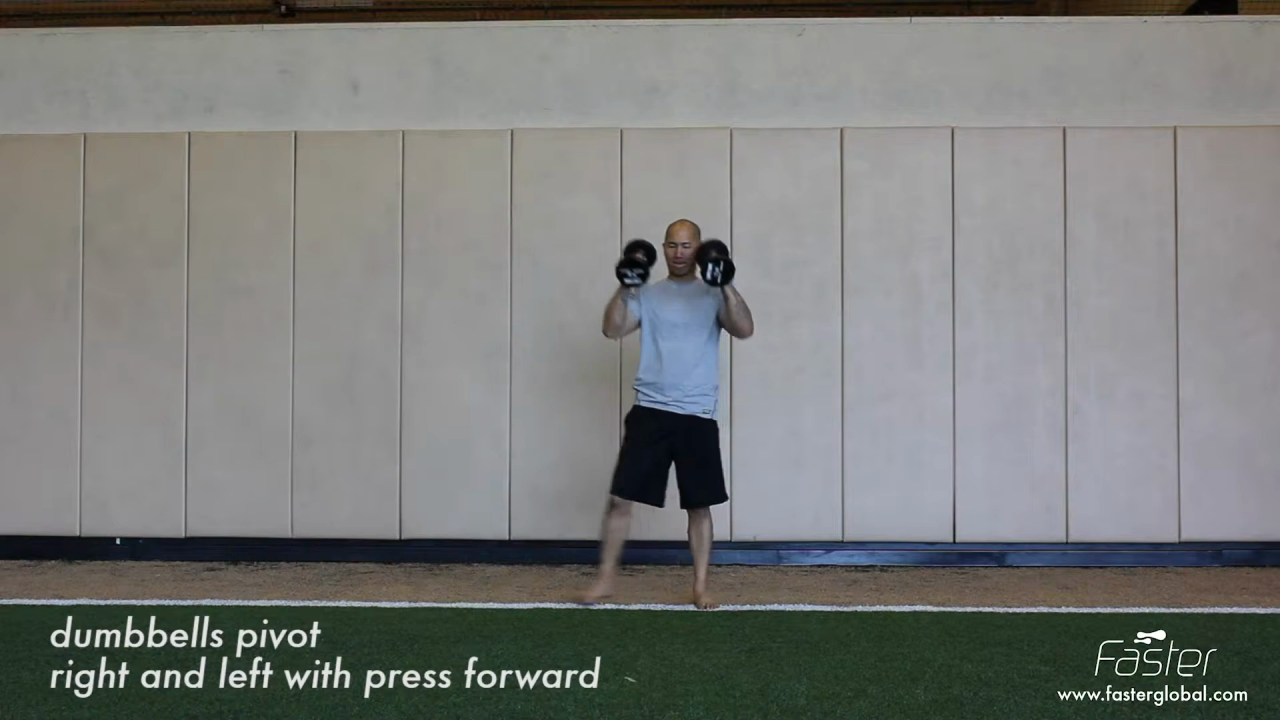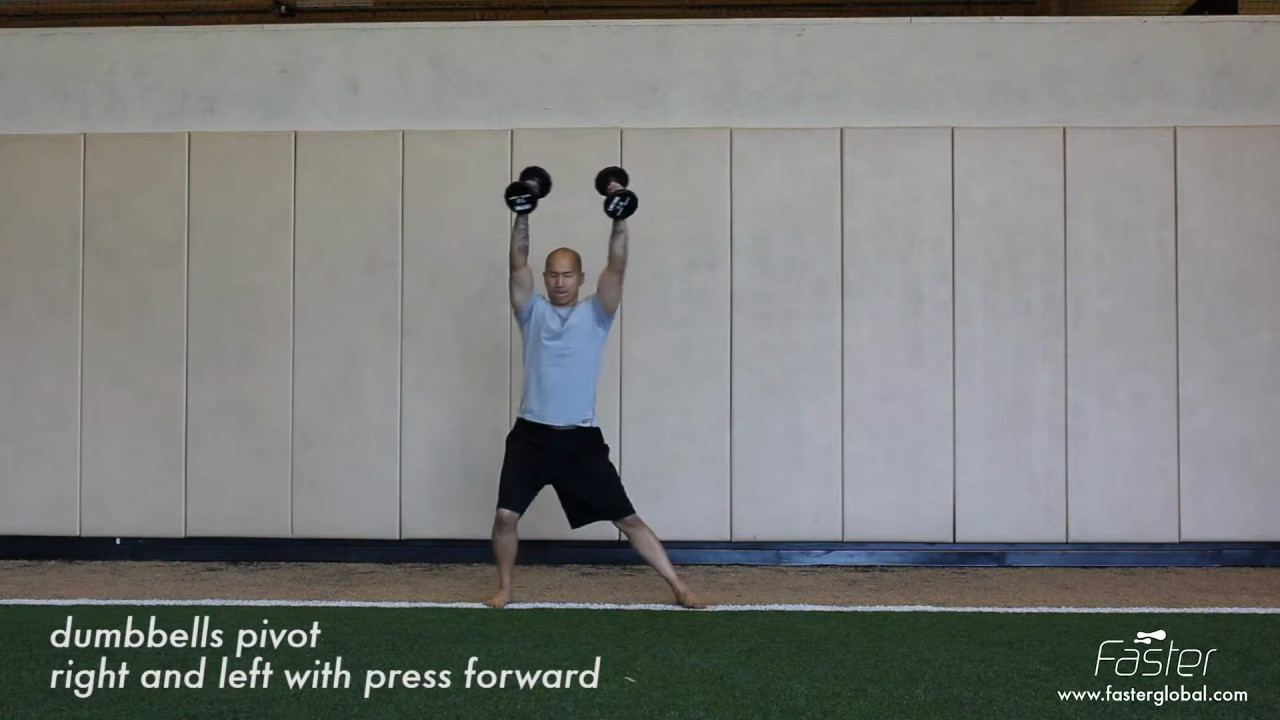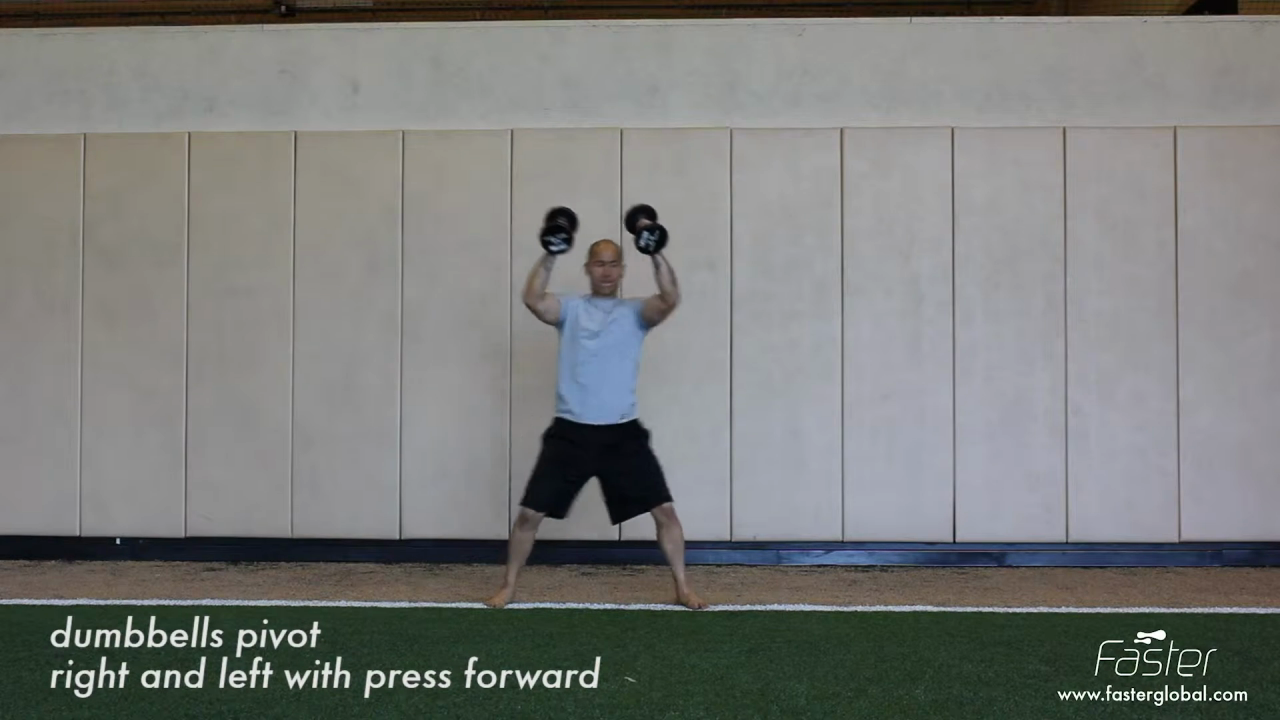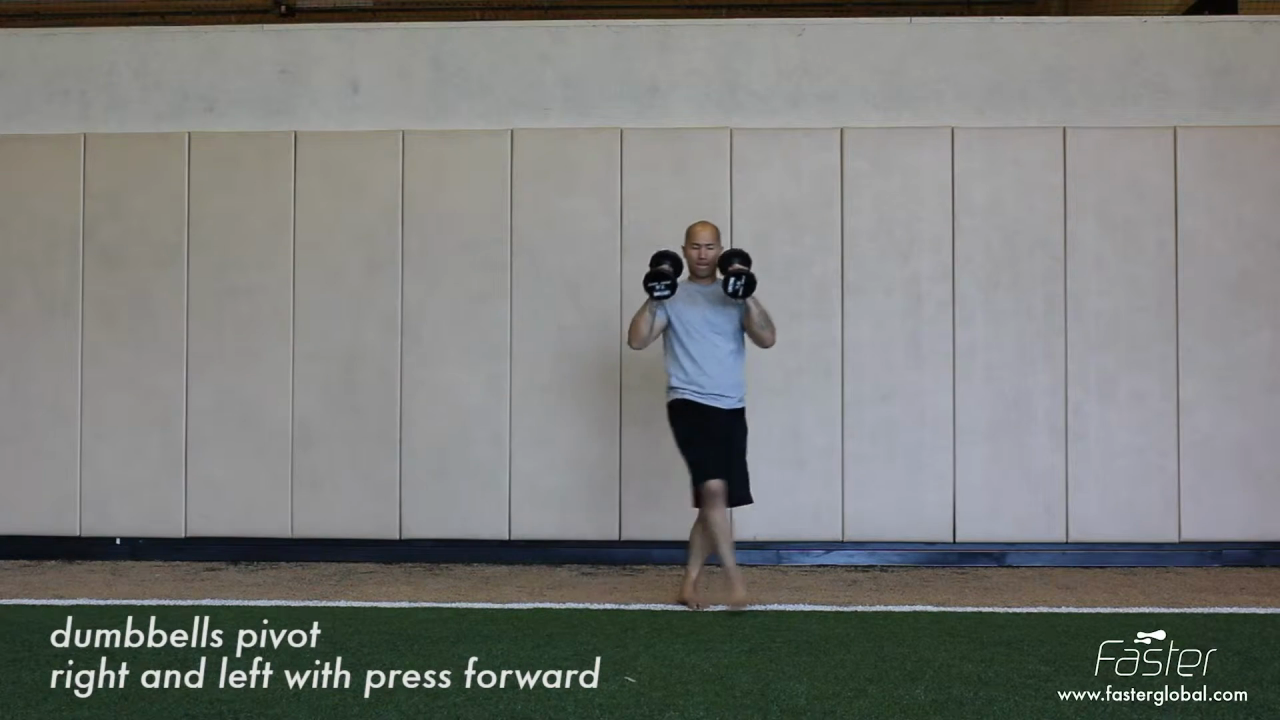
dt=0.7s
person 1, frame 1
left shoulder: (715, 295)
right shoulder: (648, 296)
left elbow: (744, 329)
right elbow: (612, 329)
left wrist: (725, 284)
right wrist: (626, 284)
left hip: (697, 417)
right hip: (650, 412)
left knee: (700, 506)
right knee: (620, 499)
left ankle: (701, 585)
right ankle: (606, 578)
person 1, frame 2
left shoulder: (595, 313)
right shoulder: (533, 311)
left elbow: (616, 266)
right elbow: (517, 263)
left wrist: (619, 217)
right wrist: (523, 214)
left hip: (581, 438)
right hip: (532, 435)
left knee: (627, 519)
right knee: (505, 516)
left ankle: (678, 587)
right ankle: (505, 587)
person 1, frame 3
left shoulder: (636, 310)
right shoulder: (570, 306)
left elbow: (669, 301)
right elbow: (532, 299)
left wrist: (655, 254)
right wrist: (549, 255)
left hip: (622, 431)
right hip: (571, 430)
left knee: (663, 508)
right knee: (530, 513)
left ankle: (683, 586)
right ankle: (508, 587)
person 1, frame 4
left shoulder: (734, 295)
right shoulder: (671, 296)
left elbow: (767, 339)
right elbow: (636, 341)
left wrist: (747, 295)
right wrist: (653, 297)
left hip: (731, 411)
right hip: (689, 406)
left knee: (718, 497)
right knee: (713, 489)
left ankle: (689, 583)
right ankle: (734, 575)
